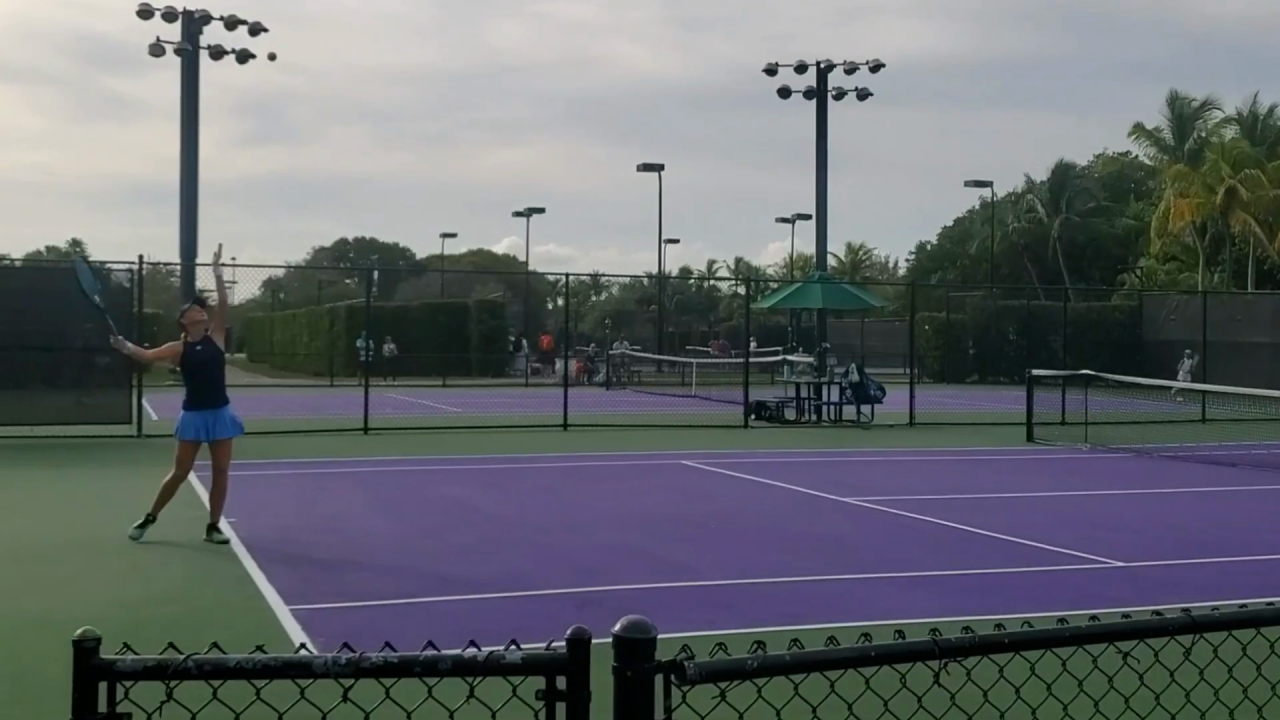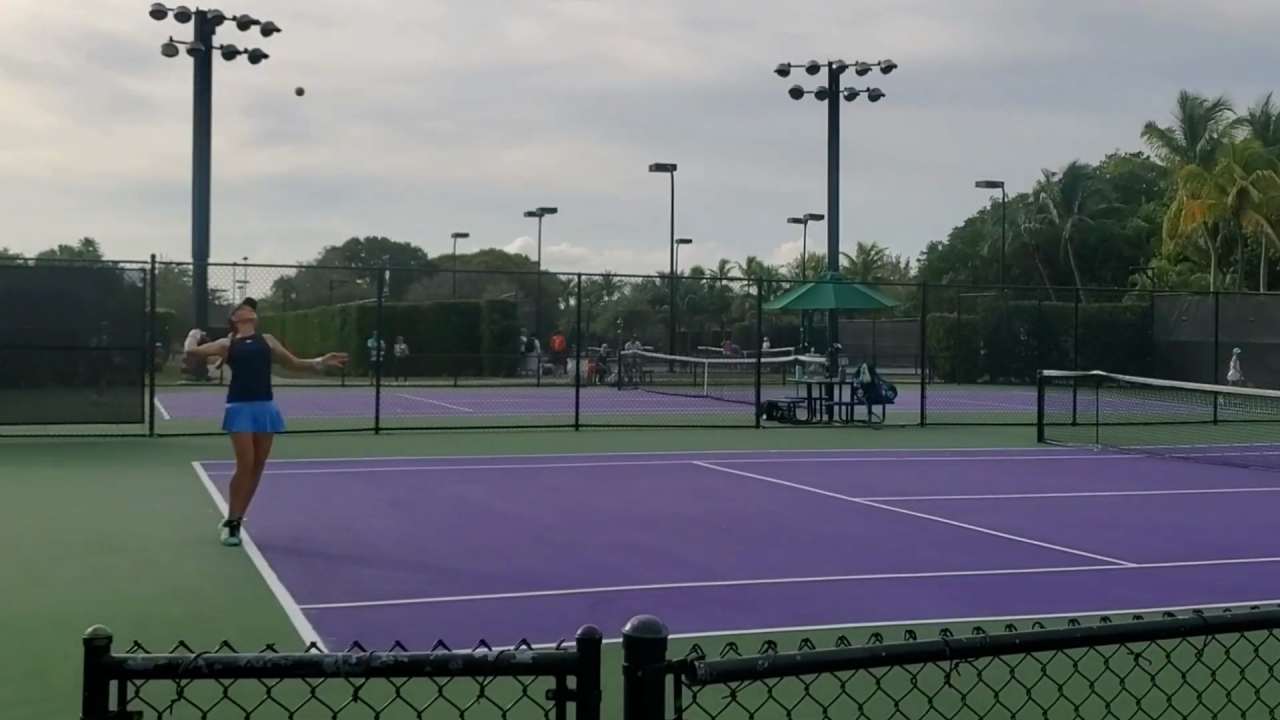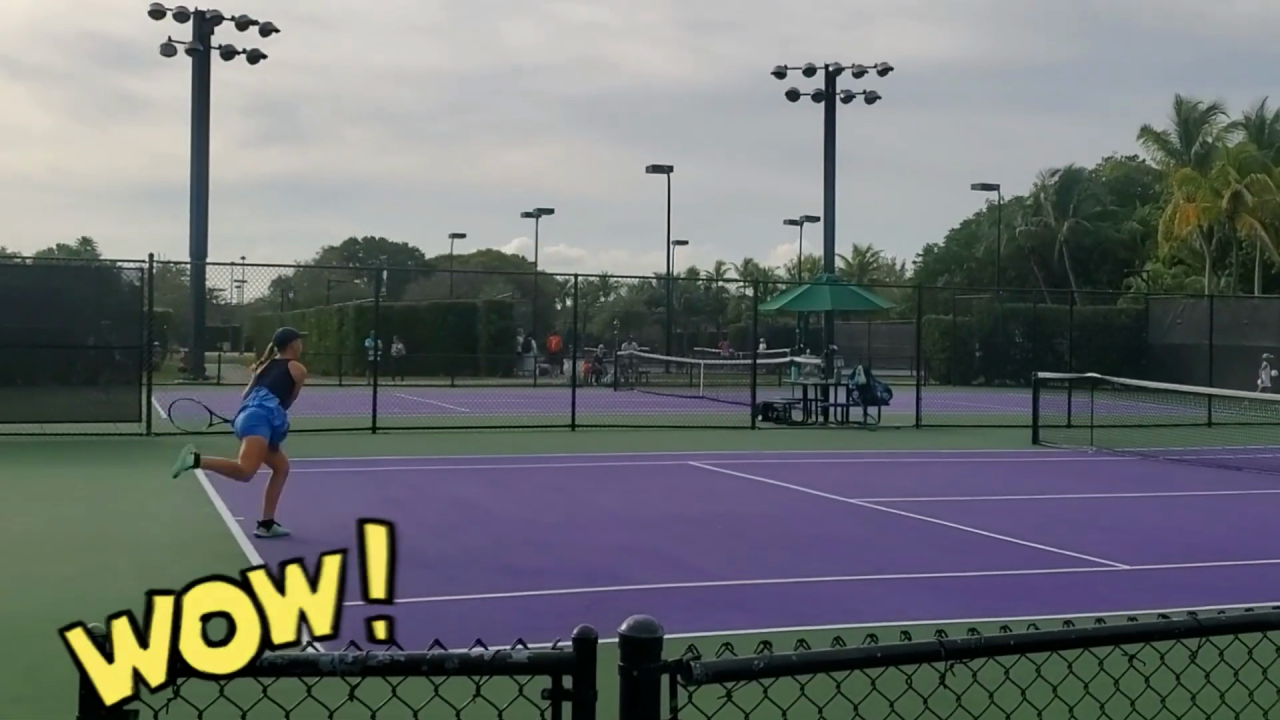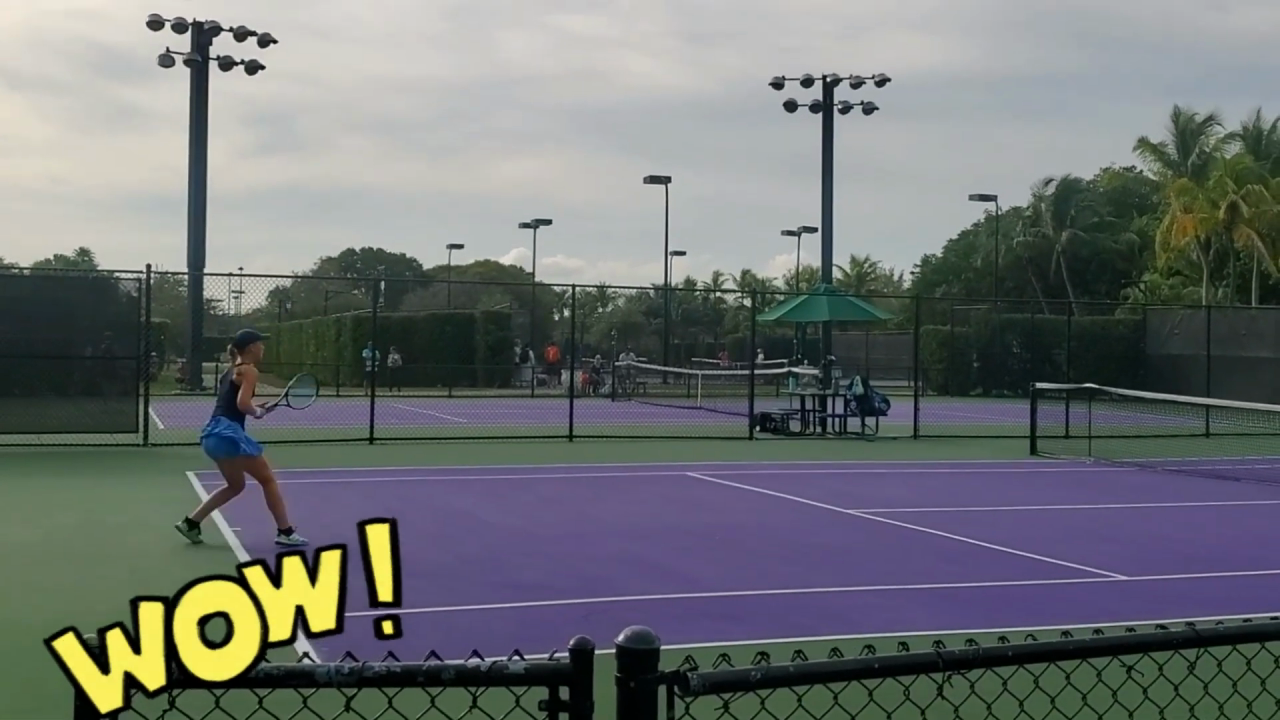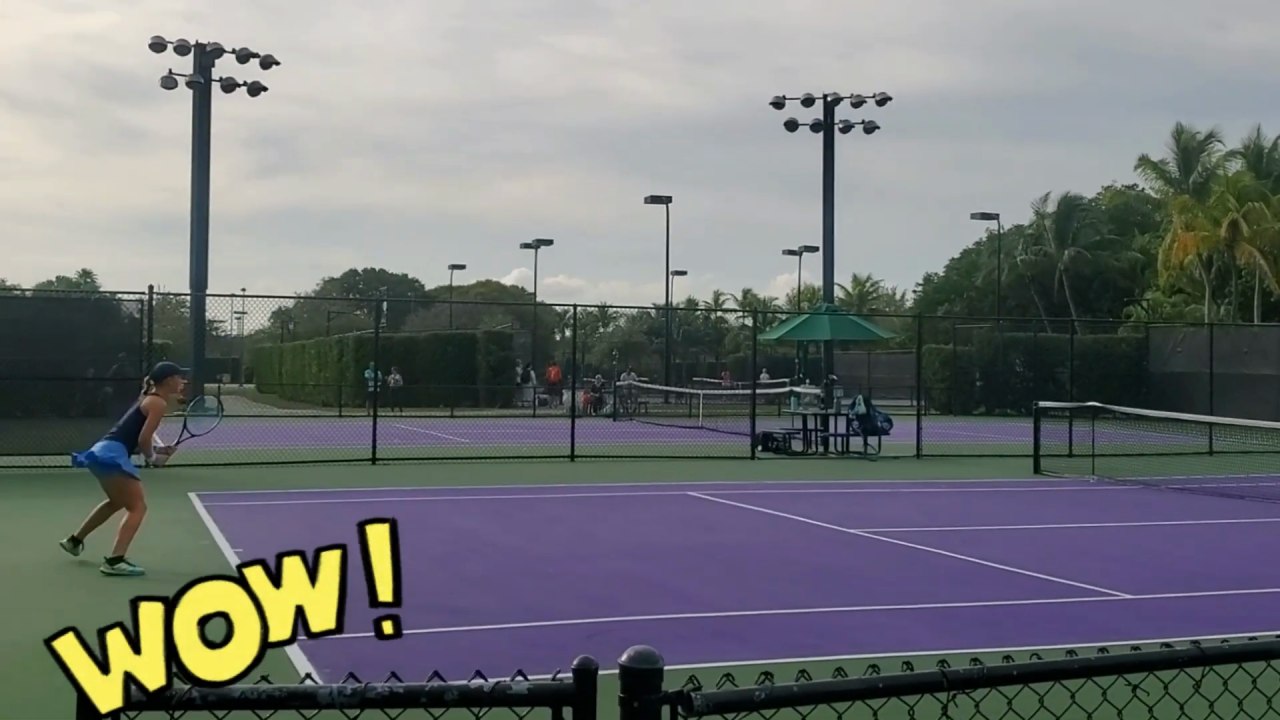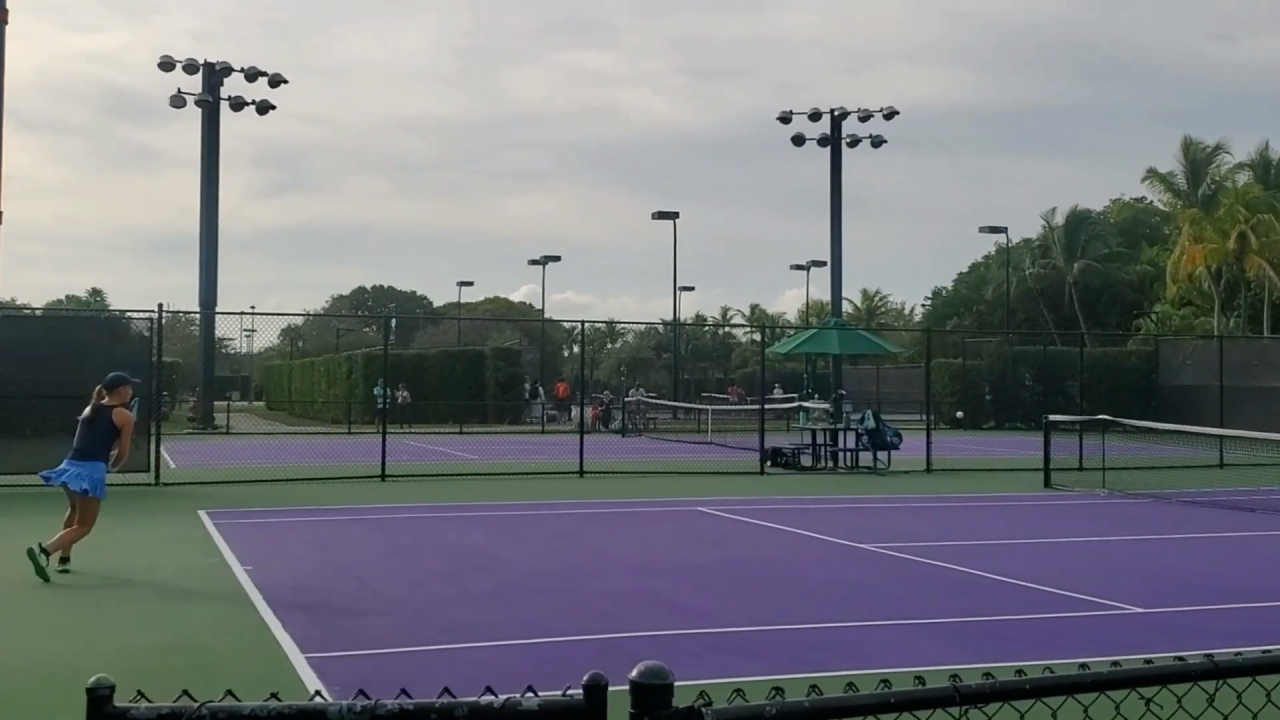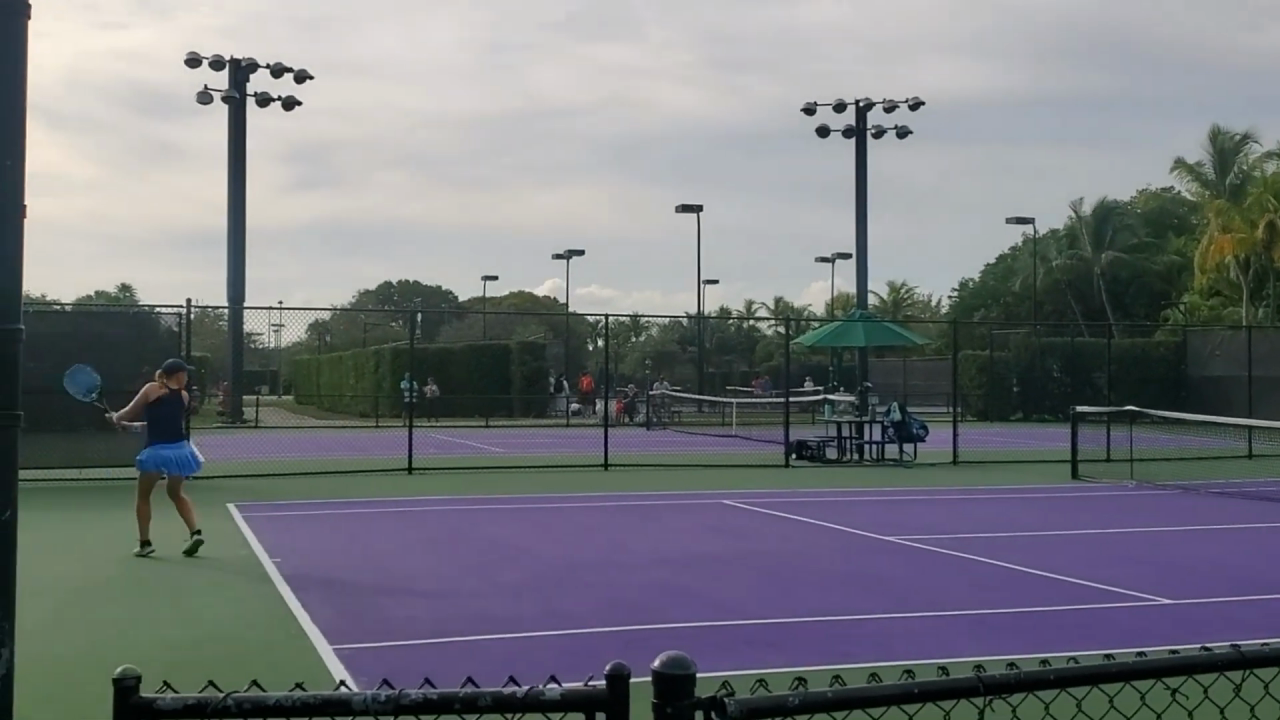
dt=0.5s
person 1, frame 1
left shoulder: (216, 337)
right shoulder: (178, 348)
left elbow: (223, 303)
right elbow: (146, 355)
left wrist: (217, 270)
right wrist: (123, 345)
left hip: (220, 414)
right hip: (193, 416)
left knee: (221, 473)
right knee: (179, 473)
left ankle: (214, 526)
right ankle: (148, 518)
person 1, frame 2
left shoulder: (266, 341)
right shoulder: (228, 343)
left elbow: (295, 363)
right elbow: (192, 352)
left wrist: (319, 362)
left hip: (265, 408)
right hip: (240, 408)
left knee: (256, 470)
right knee: (245, 466)
left ankle: (234, 522)
right ankle: (230, 523)
person 1, frame 3
left shoulder: (265, 365)
right shoulder: (298, 369)
left elbow: (246, 396)
right elbow: (287, 403)
left hip: (249, 417)
right hip: (260, 419)
left knee: (282, 467)
right knee: (244, 471)
left ankle: (266, 524)
right ankle: (196, 458)
person 1, frame 4
left shoulder: (231, 371)
right shoulder: (248, 371)
right elbow: (242, 404)
left wrist: (254, 409)
right wrist: (257, 412)
left hip: (216, 436)
right hip: (229, 435)
left knee: (235, 485)
right knee: (268, 480)
left ankle: (191, 522)
right ankle: (285, 532)
person 1, frame 5
left shoulder: (148, 400)
right shoulder: (159, 403)
right elbow: (143, 441)
left wrist: (161, 448)
right wrist: (152, 456)
left hip: (106, 452)
right hip: (111, 455)
left knee: (117, 501)
right knee: (137, 508)
left ankle: (74, 541)
right ankle: (115, 561)
person 1, frame 6
left shoulder: (90, 409)
right shoulder: (125, 416)
right elbow: (122, 453)
right wrist: (112, 466)
left hip: (70, 466)
right hip: (92, 470)
left knee: (75, 513)
right knee: (82, 527)
left ankle: (63, 559)
right ankle: (43, 551)
person 1, frame 7
left shoulder: (151, 389)
right shoulder: (184, 397)
left elbow: (128, 412)
left wrist: (115, 416)
right wrist: (135, 425)
left hip: (156, 452)
right hip: (179, 450)
left knee: (143, 496)
right knee: (176, 494)
left ankle: (145, 543)
right ankle: (195, 533)
